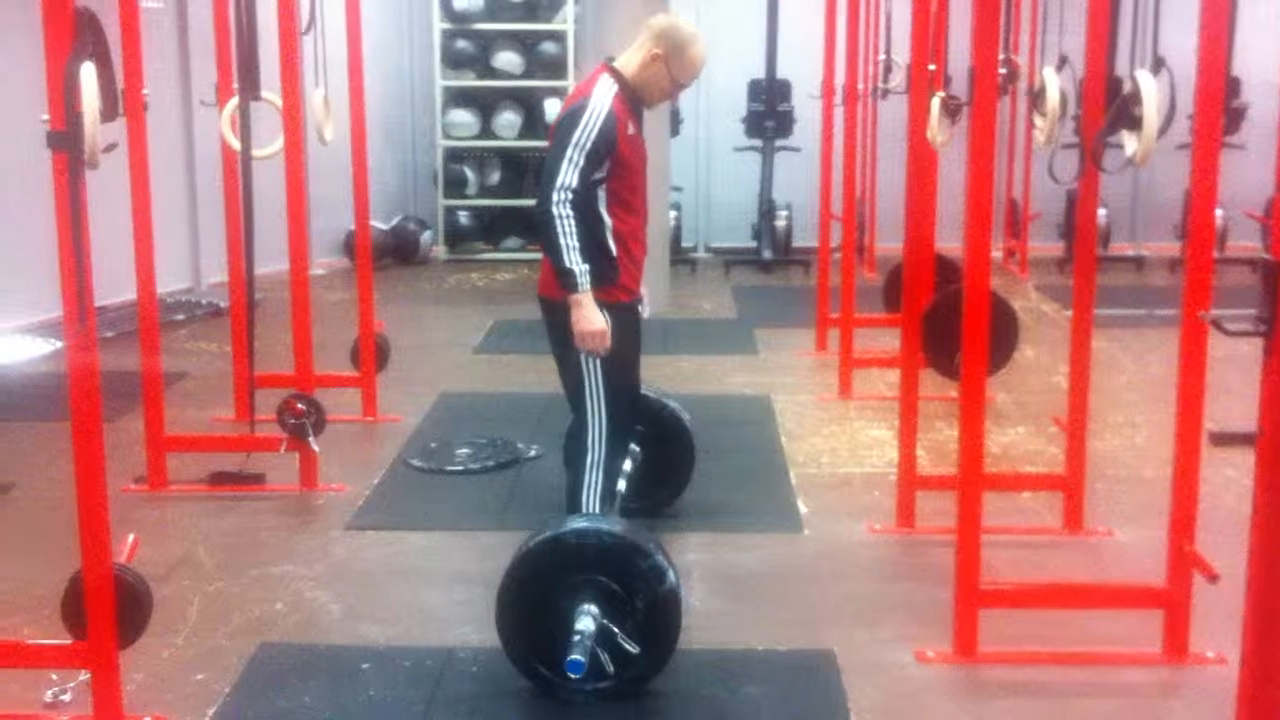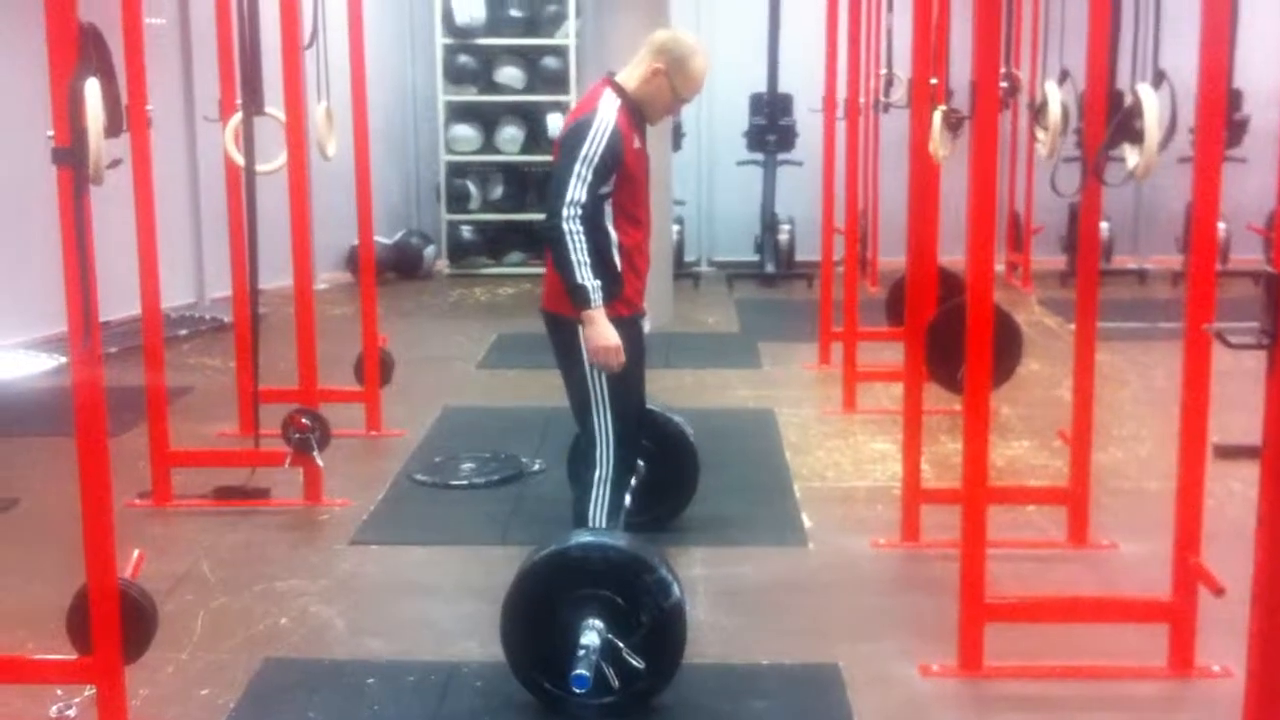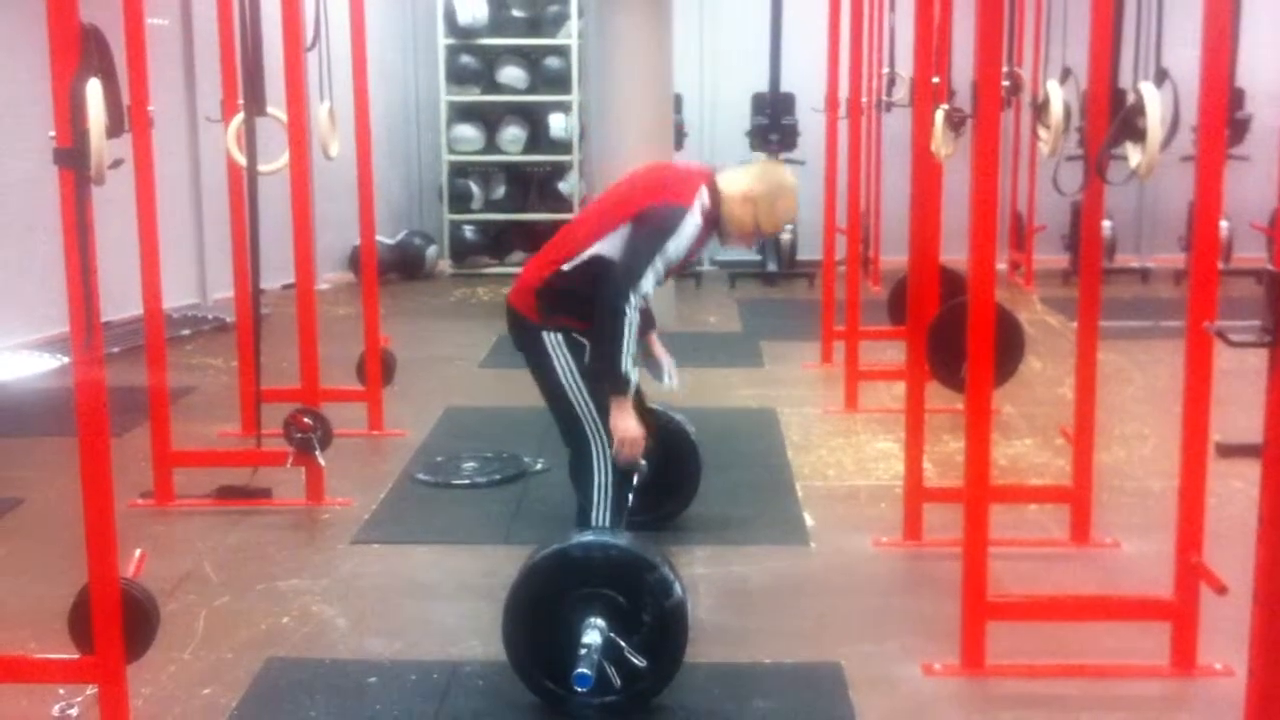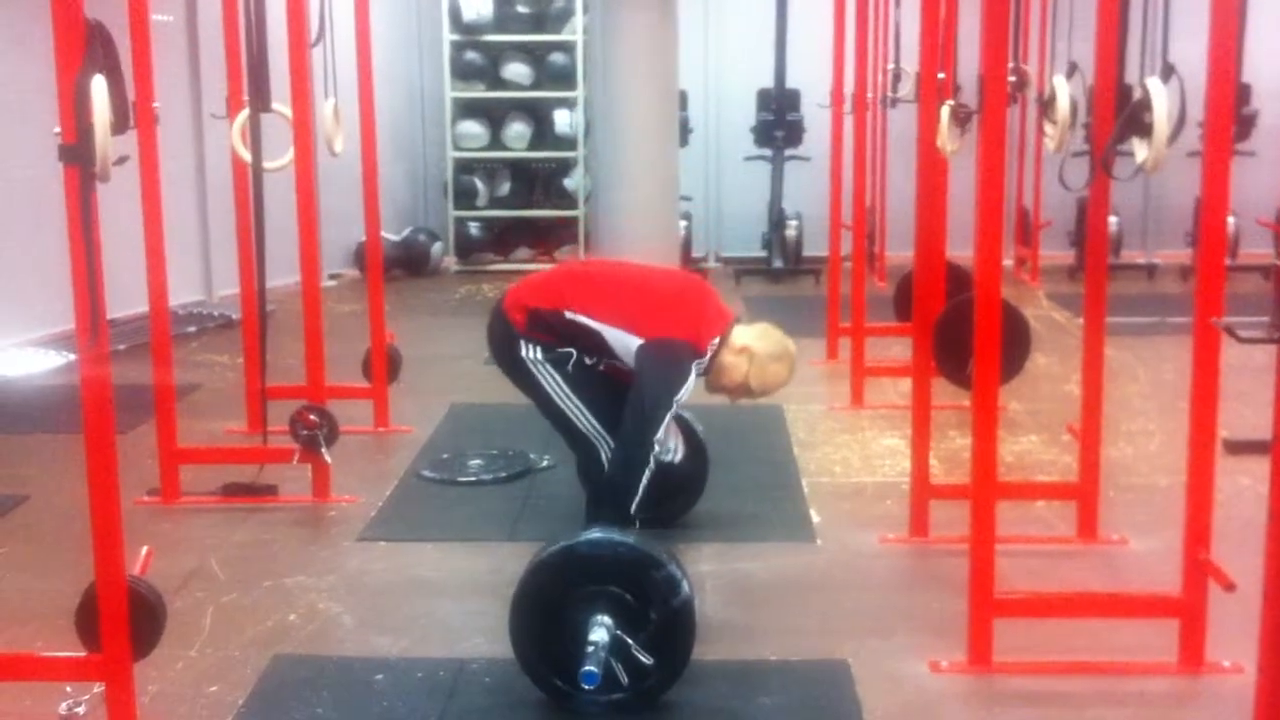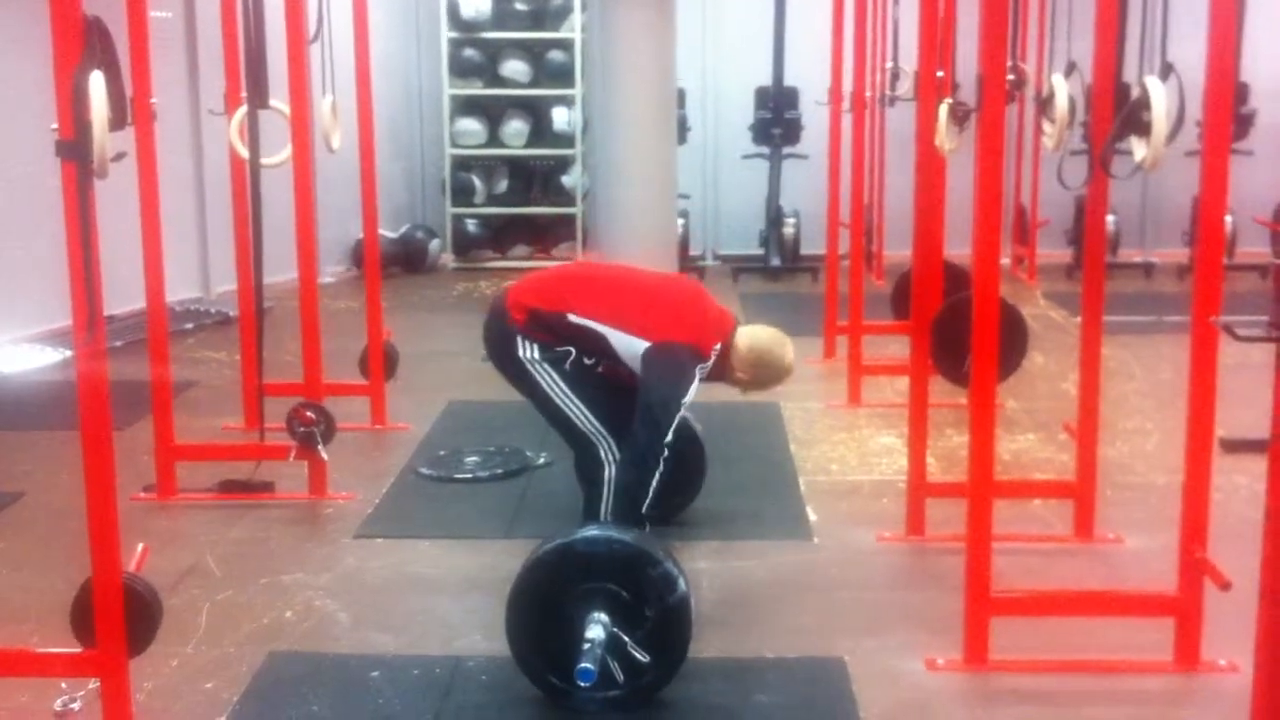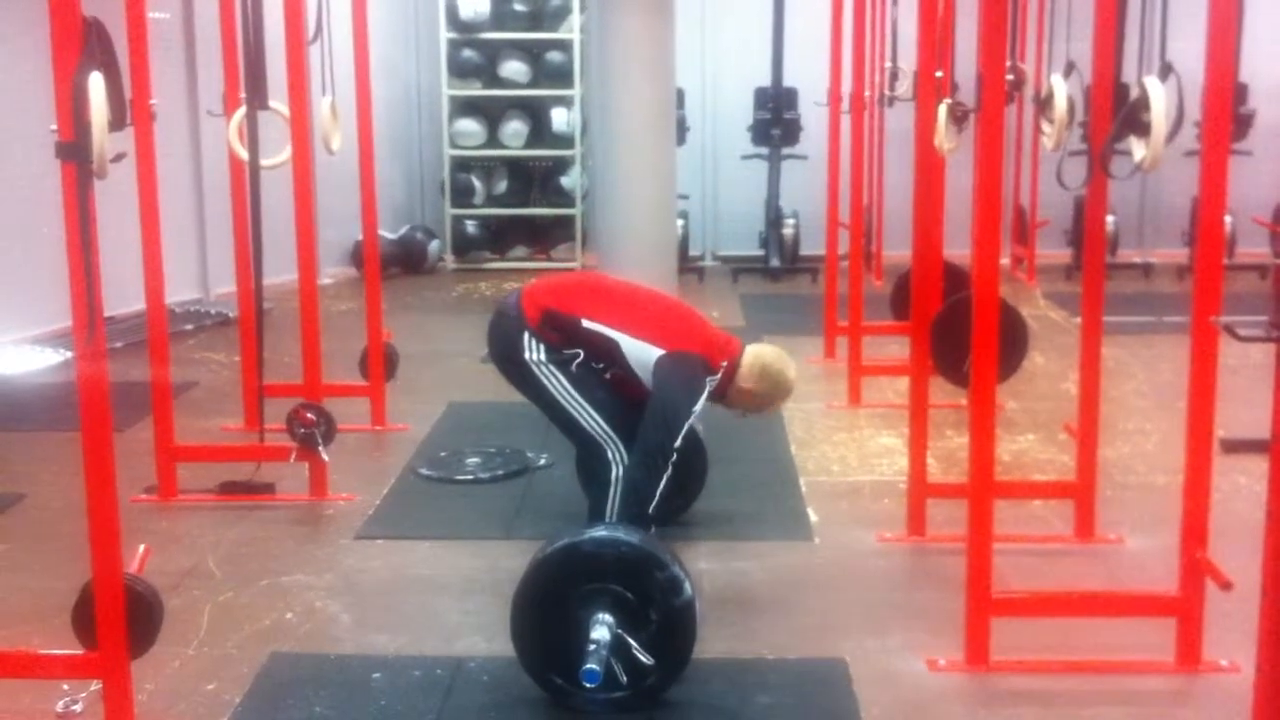
dt=0.7s
person 1, frame 1
left shoulder: (622, 104)
right shoulder: (596, 108)
right elbow: (555, 204)
right wrist: (581, 300)
left hip: (614, 293)
right hip: (587, 301)
left knee: (619, 414)
right knee: (598, 424)
left ankle: (602, 522)
person 1, frame 2
left shoulder: (623, 117)
right shoulder: (600, 122)
right elbow: (565, 221)
right wrist: (593, 315)
left hip: (617, 308)
right hip: (592, 315)
left knee: (627, 430)
right knee: (607, 439)
left ankle: (608, 536)
person 1, frame 3
left shoulder: (688, 192)
right shoulder: (685, 212)
right elbow: (622, 296)
left wrist: (649, 335)
right wrist: (620, 404)
left hip: (568, 307)
right hip: (545, 315)
left knee: (628, 441)
right knee: (603, 447)
person 1, frame 4
left shoulder: (706, 313)
right shoulder: (680, 354)
right elbow: (635, 447)
left wrist: (661, 414)
left hip: (551, 313)
right hip: (525, 328)
left knee: (624, 420)
right knee: (606, 449)
person 1, frame 5
left shoulder: (706, 320)
right shoulder: (681, 359)
right elbow: (646, 449)
left hip: (544, 310)
right hip: (522, 327)
left knee: (626, 423)
right knee: (607, 451)
person 1, frame 6
left shoulder: (709, 350)
right shoulder: (693, 373)
right elbow: (652, 457)
left hip: (547, 316)
right hip: (525, 333)
left knee: (631, 431)
right knee: (615, 453)
